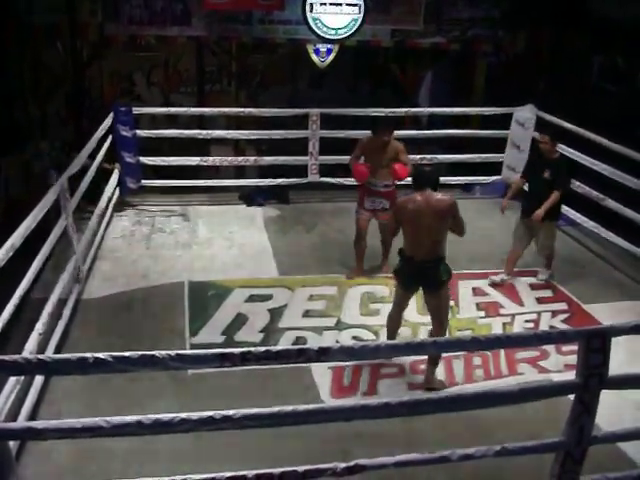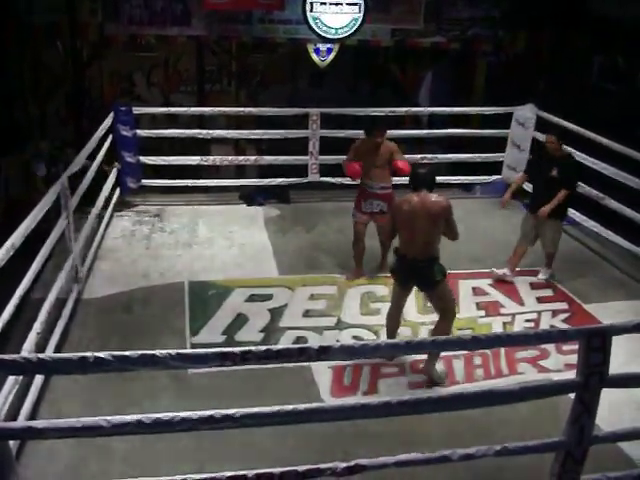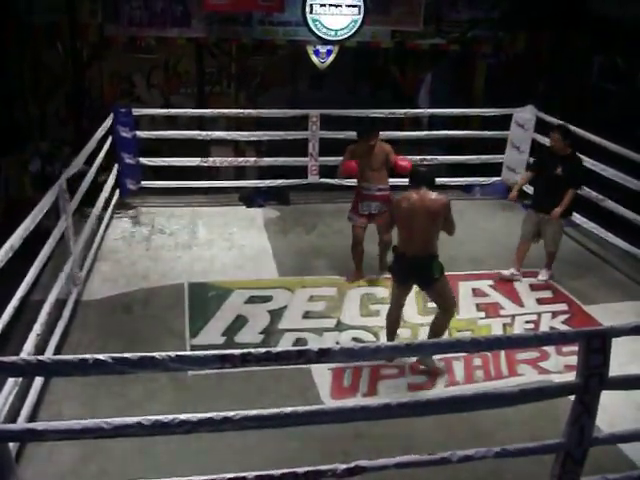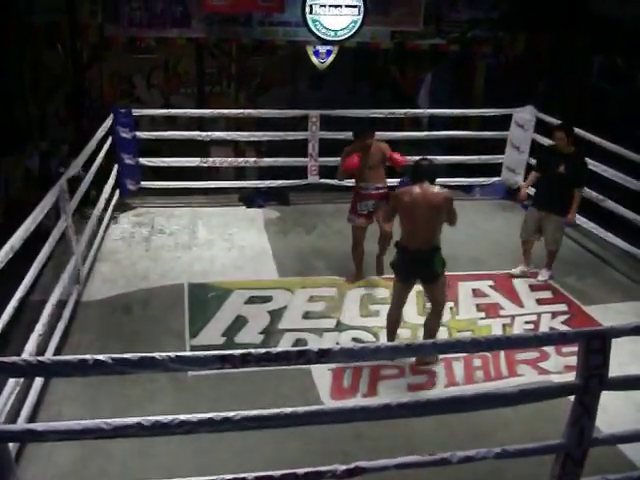
dt=0.1s
person 1, frame 1
left shoulder: (402, 204)
right shoulder: (448, 202)
left elbow: (391, 233)
right elbow: (461, 231)
left hip: (408, 266)
right hip: (434, 269)
left knee: (398, 308)
right knee: (439, 323)
right ankle: (430, 374)
person 1, frame 2
left shoulder: (399, 205)
right shoulder: (443, 204)
left elbow: (389, 236)
right elbow: (454, 236)
left hip: (403, 264)
right hip: (429, 267)
left knee: (396, 306)
right knee: (448, 313)
right ankle: (430, 364)
person 1, frame 3
left shoulder: (398, 201)
right shoulder: (441, 202)
right elbow: (451, 231)
left hip: (402, 262)
right hip: (427, 264)
left knee: (395, 307)
right knee: (449, 307)
right ankle: (427, 355)
person 1, frame 4
left shoulder: (400, 194)
right shoulder: (444, 195)
left elbow: (385, 219)
right elbow: (452, 221)
left hip: (405, 256)
right hip: (430, 258)
left knee: (397, 304)
right knee: (437, 306)
person 2, frame 1
left shoulder: (397, 147)
right shoulder: (365, 143)
left elbow: (406, 164)
right elbow: (353, 159)
left wrist: (403, 170)
right wrist: (356, 167)
left hip: (387, 192)
right hip: (368, 190)
left knee: (386, 231)
right knee: (360, 232)
left ankle: (384, 261)
right ankle: (359, 267)
person 2, frame 2
left shoulder: (391, 147)
right shoulder: (359, 146)
left elbow: (403, 165)
right elbow: (347, 163)
left wrist: (402, 167)
right wrist: (349, 168)
left hip: (384, 194)
right hip: (365, 194)
left knee: (384, 235)
right knee: (358, 235)
left ankle: (384, 261)
right ankle: (358, 269)
person 2, frame 3
left shoulder: (385, 148)
right shoulder: (352, 150)
left elbow: (399, 164)
right elbow: (340, 173)
left wrist: (402, 165)
right wrist: (346, 170)
left hip: (382, 197)
right hip: (362, 197)
left knee: (385, 239)
right knee: (357, 239)
left ankle: (382, 257)
right ankle: (358, 271)
person 2, frame 4
left shoulder: (382, 147)
right shoulder: (349, 151)
left elbow: (396, 163)
right elbow: (340, 176)
left wrist: (398, 161)
right wrist: (347, 168)
left hip: (380, 195)
right hip: (361, 196)
left knee: (387, 232)
right knee: (357, 239)
left ankle: (380, 256)
right ankle: (358, 272)
person 3, frame 1
left shoulder: (561, 165)
right shoulder: (536, 157)
left elbow: (558, 192)
right elbow: (522, 179)
left wrist: (542, 210)
right wrist: (507, 198)
left hip: (547, 213)
right hip: (528, 209)
left knee: (545, 246)
right knee: (518, 242)
left ankle: (547, 269)
right ankle: (505, 274)
person 3, frame 2
left shoulder: (569, 163)
right shoulder: (540, 156)
left elbow: (567, 190)
right elbow: (525, 175)
left wrist: (549, 206)
right wrist: (509, 192)
left hip: (554, 211)
right hip: (534, 207)
left knee: (550, 244)
right knee: (524, 238)
left ankle: (547, 268)
right ankle: (509, 270)
person 3, frame 3
left shoulder: (574, 162)
right shoulder: (546, 154)
left elbow: (573, 189)
right elbow: (531, 171)
left wrist: (561, 208)
right wrist: (516, 188)
left hip: (555, 210)
right hip: (537, 205)
left knee: (551, 243)
right knee: (526, 237)
left ankle: (547, 269)
right ankle: (515, 270)
person 3, frame 4
left shoulder: (578, 160)
right shoulder: (548, 152)
left elbow: (578, 189)
right elbow: (537, 172)
left wrist: (573, 211)
right wrist: (525, 186)
left hip: (558, 209)
right hip: (538, 203)
left knee: (552, 242)
right knee: (527, 234)
left ankle: (547, 268)
right ankle: (525, 266)
